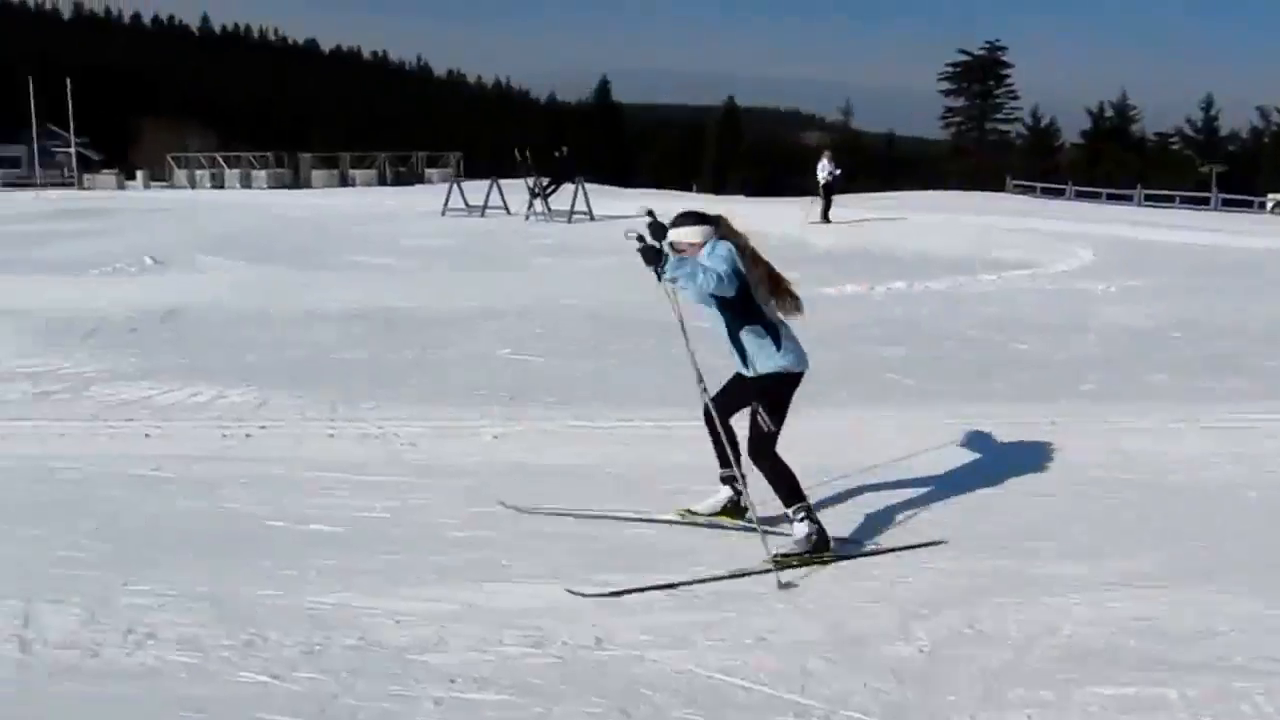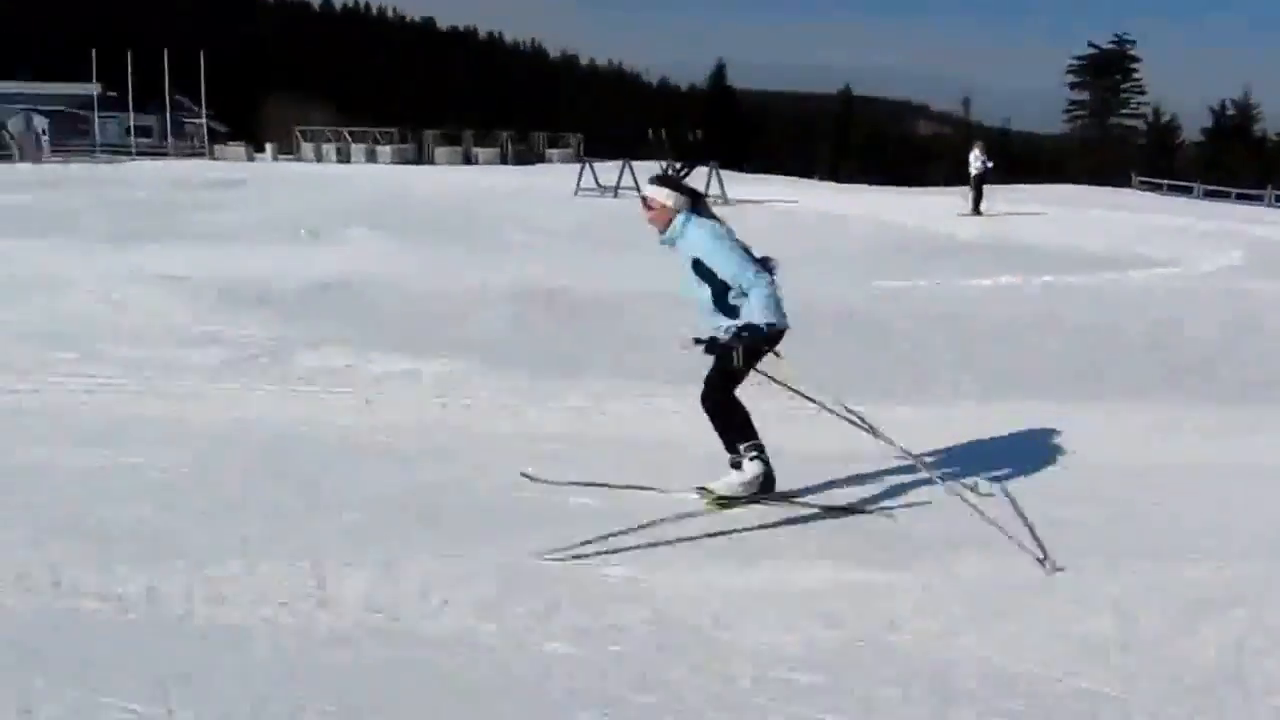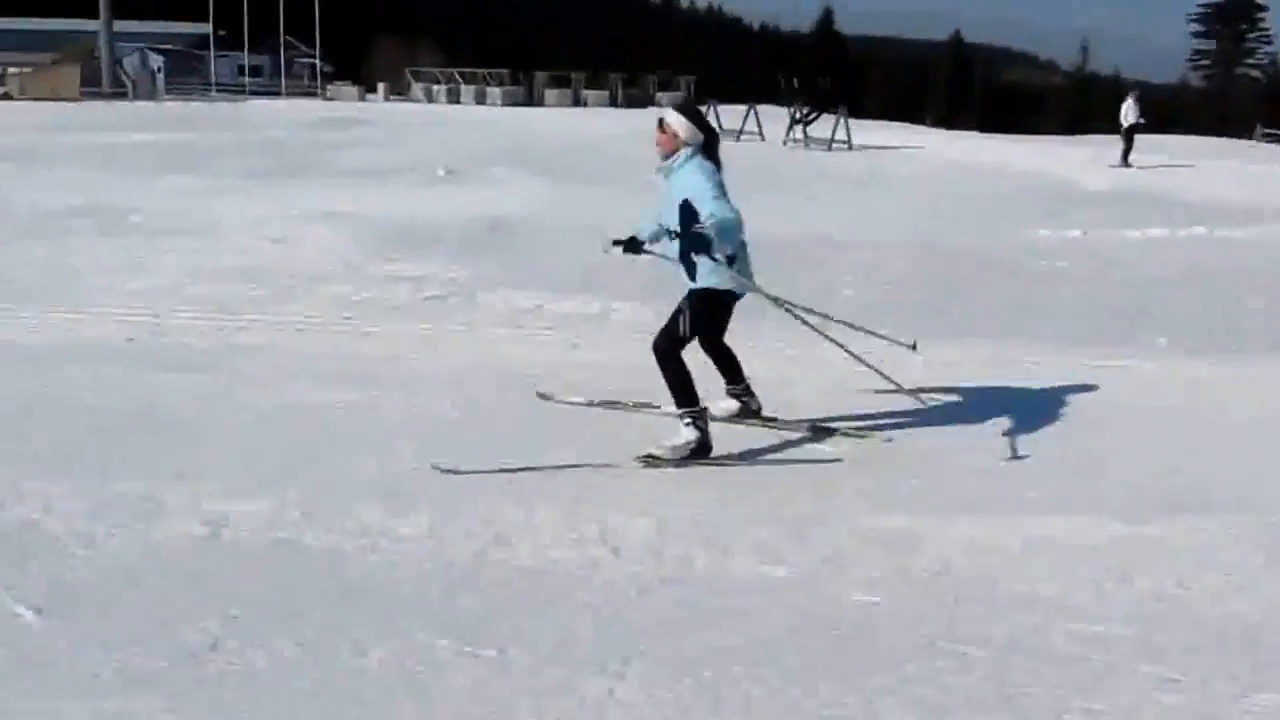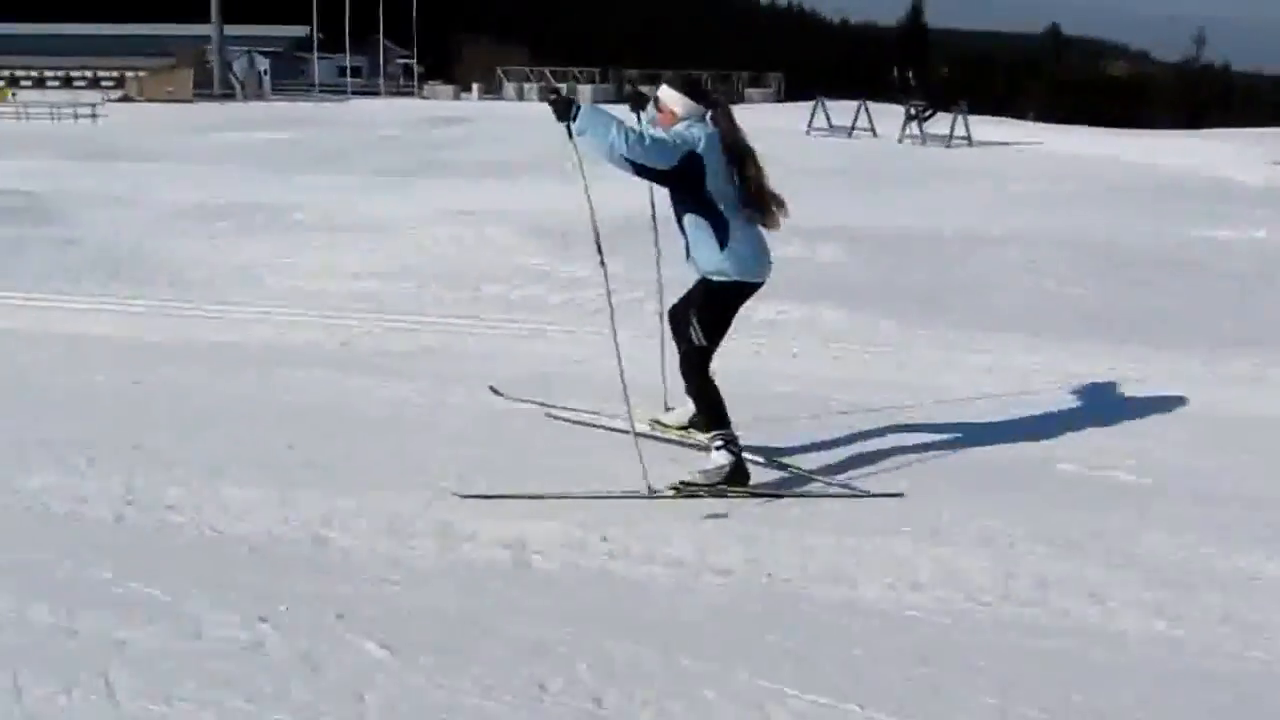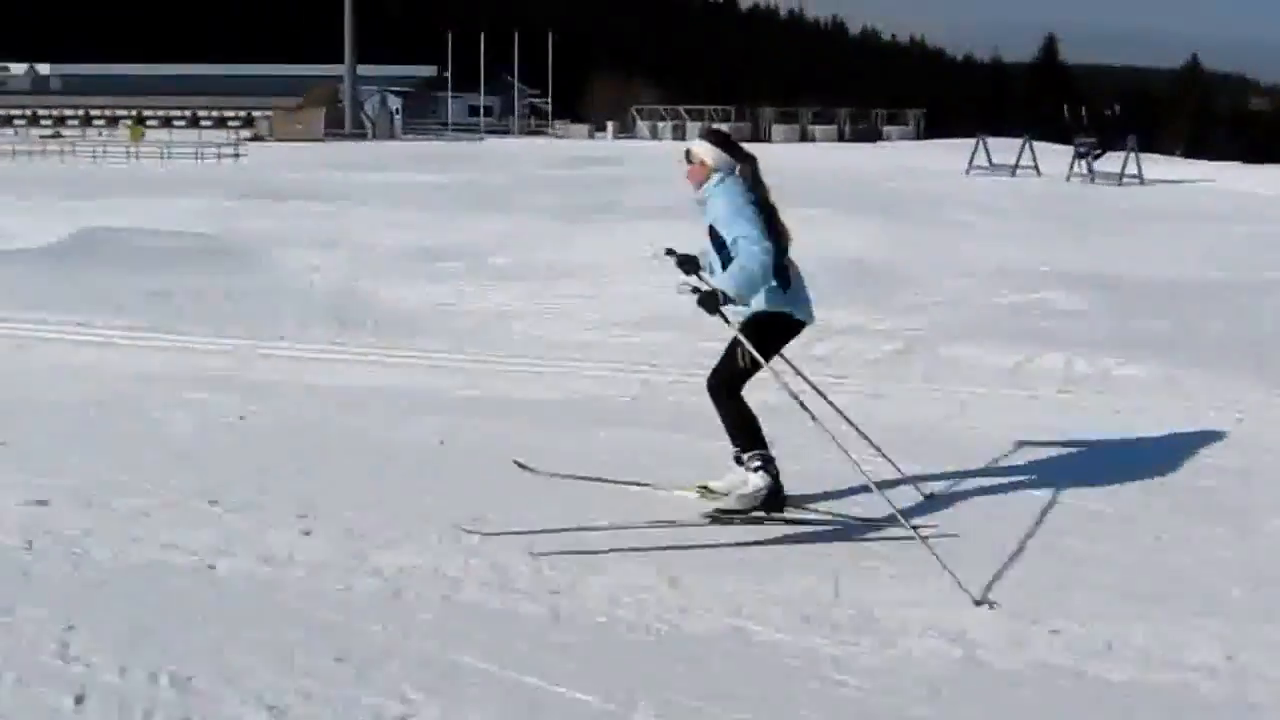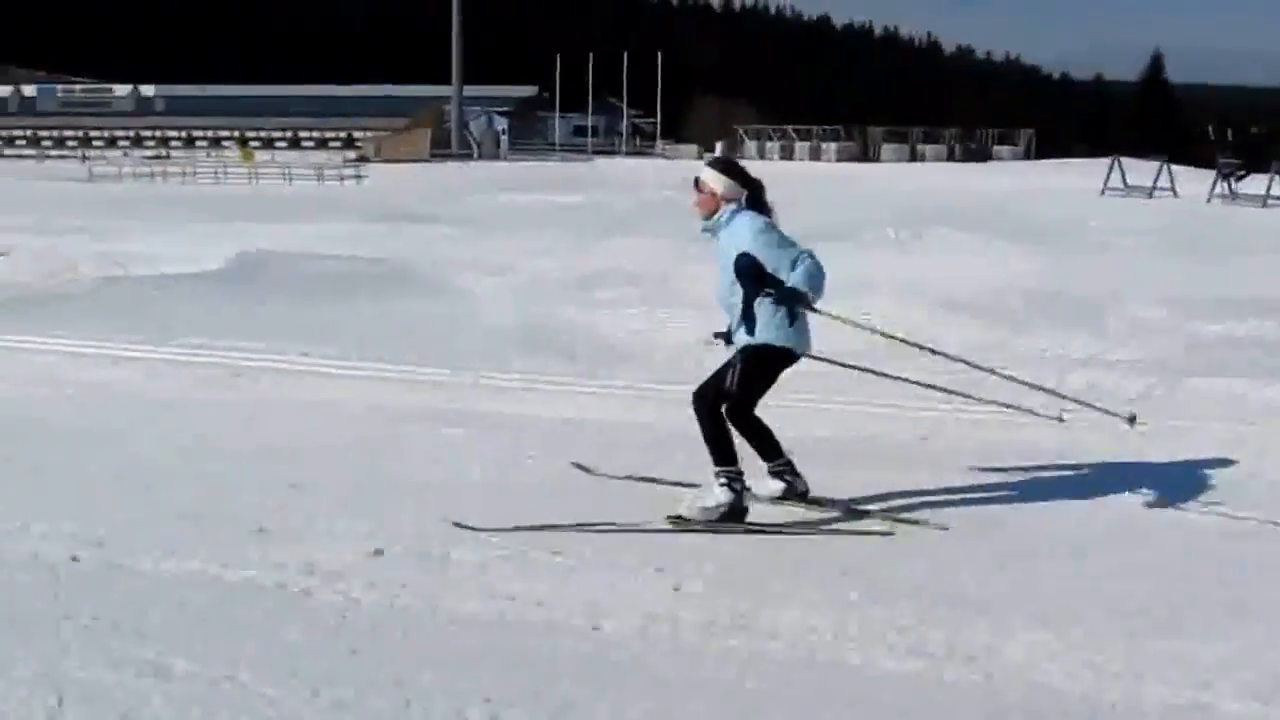
dt=0.4s
person 1, frame 1
left shoulder: (721, 254)
right shoulder: (722, 253)
left elbow: (713, 282)
right elbow: (707, 278)
left wrist: (667, 263)
right wrist: (664, 239)
left hip: (776, 365)
right hip: (759, 363)
left knee: (760, 449)
right knee: (715, 412)
left ankle: (809, 529)
right ankle: (732, 493)
person 1, frame 2
left shoulder: (705, 235)
right shoulder: (688, 236)
left elbow: (756, 279)
left wrist: (762, 327)
right wrist: (716, 335)
left hip: (758, 325)
right hip: (737, 326)
left knee: (717, 388)
right knee: (713, 397)
left ankle: (757, 467)
right ankle: (742, 469)
person 1, frame 3
left shoulder: (698, 175)
right shoulder: (684, 171)
left elbow: (726, 222)
left wrist: (707, 237)
right wrist: (643, 240)
left hip: (715, 280)
right hip: (710, 278)
left knee: (665, 346)
right knee: (709, 338)
left ankle: (694, 432)
right ankle: (742, 397)
person 1, frame 4
left shoulder: (689, 141)
right shoulder: (709, 138)
left elbow: (637, 147)
left wrist: (579, 115)
right wrist: (644, 109)
left hip: (727, 268)
right hip: (741, 262)
left knee: (694, 360)
right knee: (680, 318)
left ankle: (727, 457)
right ankle: (701, 408)
person 1, frame 5
left shoulder: (728, 197)
right shoulder: (730, 192)
left elbow: (757, 253)
left wrist: (724, 292)
right wrist: (702, 265)
left hip: (774, 308)
right hip: (770, 309)
left knee: (721, 385)
right knee: (725, 385)
left ankle: (765, 480)
right ankle: (754, 468)
person 1, frame 6
left shoulder: (752, 229)
right shoulder: (731, 229)
left elbow: (807, 265)
left wrist: (798, 293)
right wrist: (736, 331)
left hip: (771, 340)
right hip: (761, 337)
left knee: (706, 400)
right knee: (738, 410)
left ankle: (728, 493)
right ankle: (787, 478)
